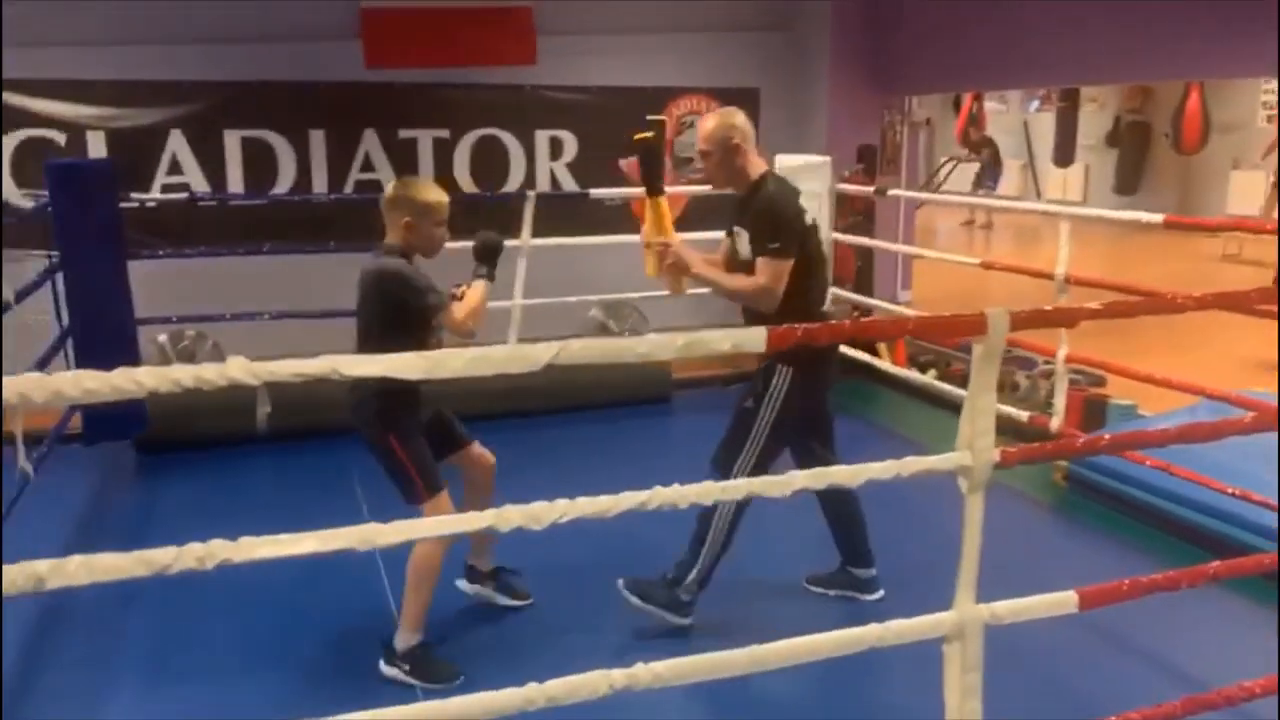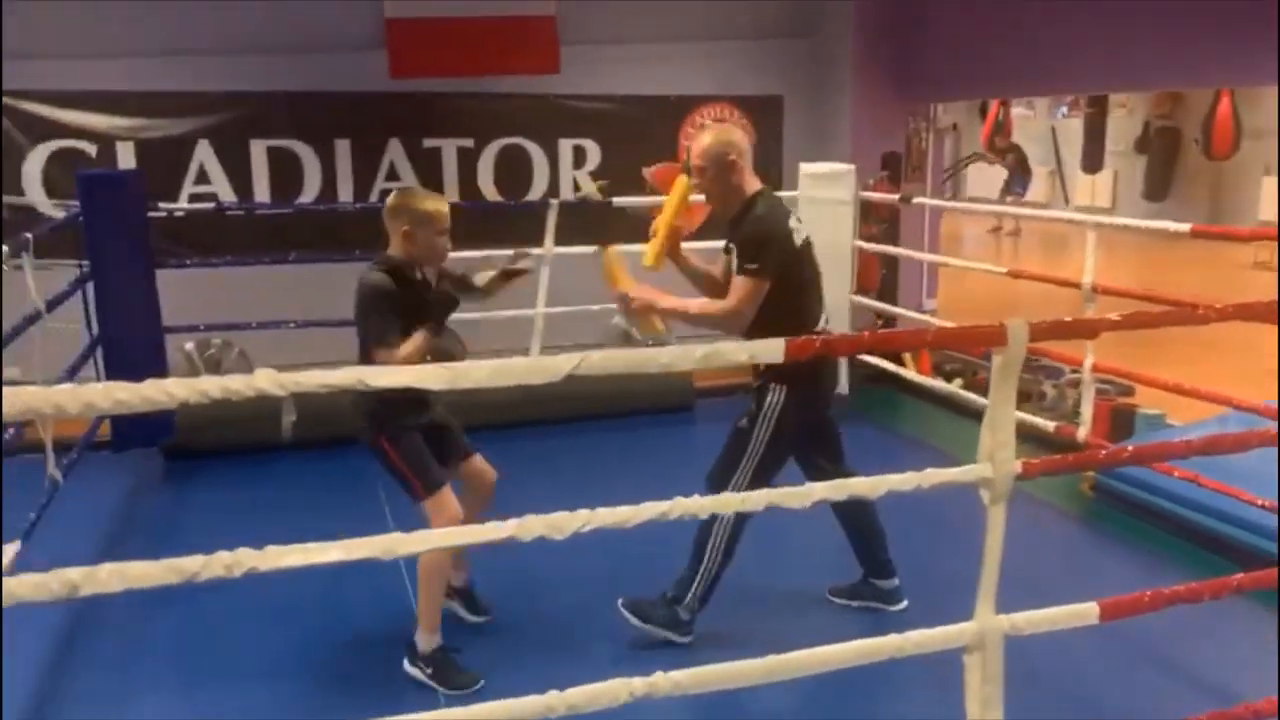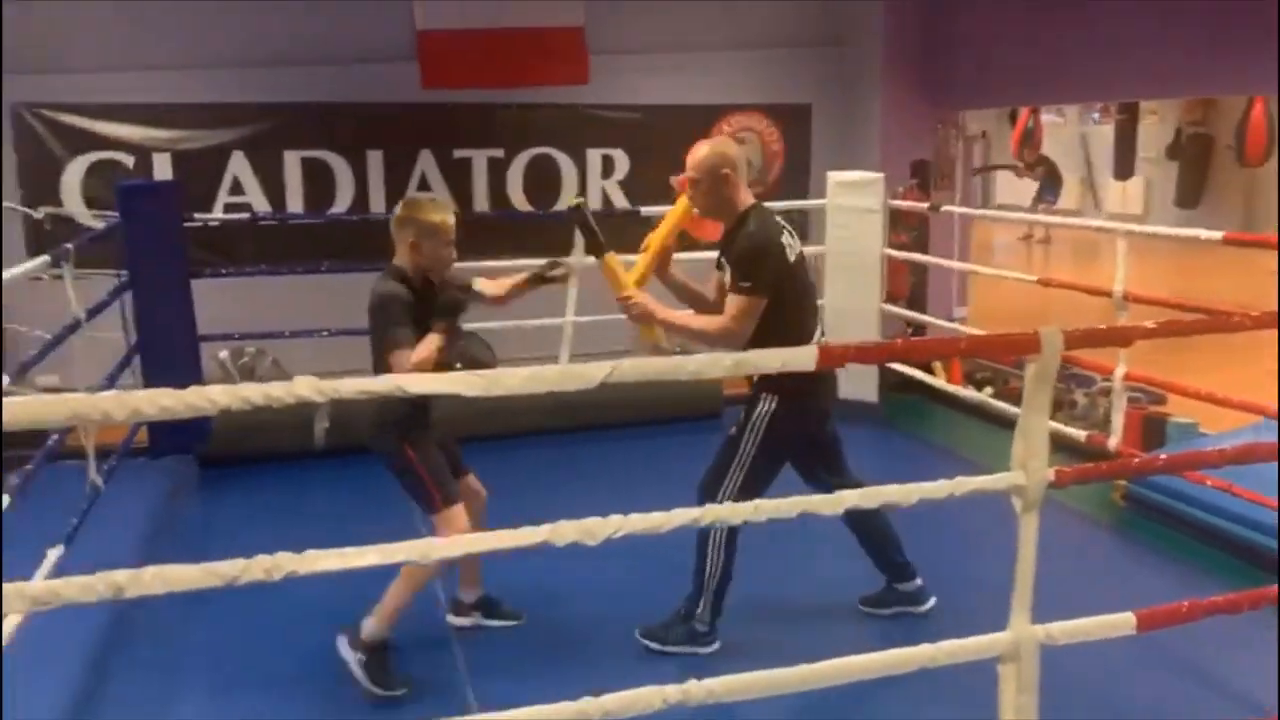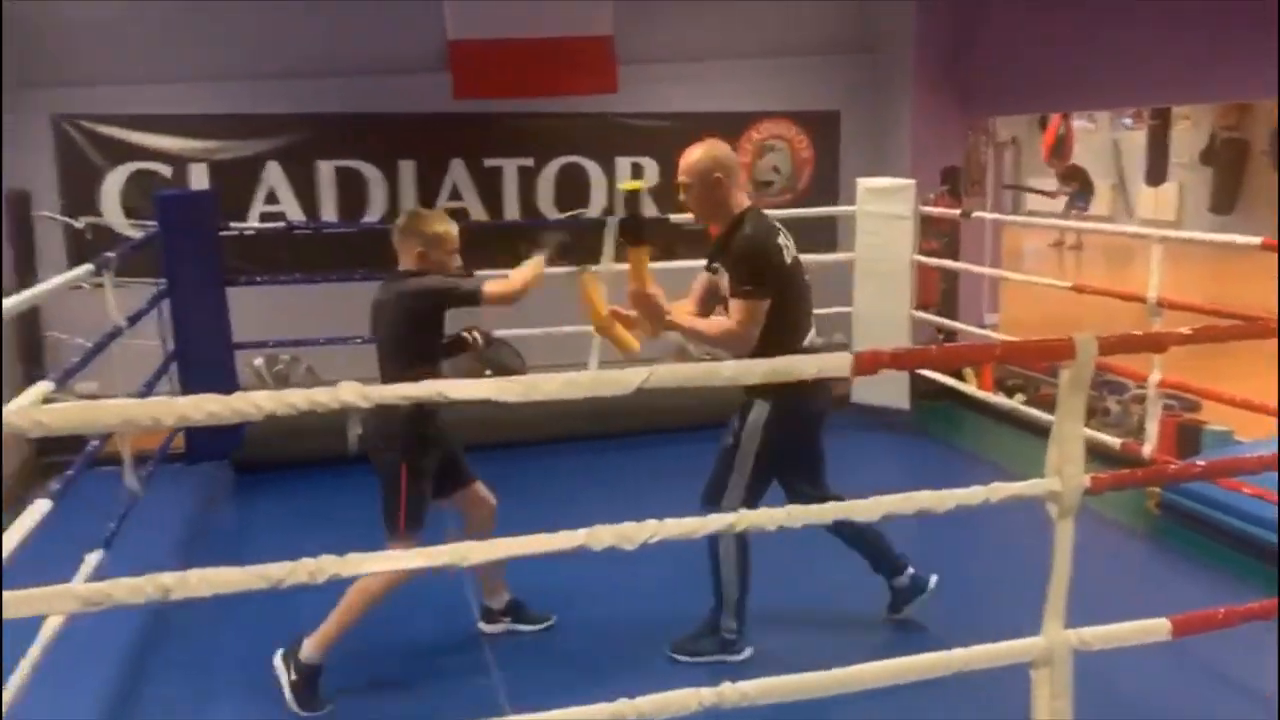
dt=0.1s
person 1, frame 1
left shoulder: (774, 204)
right shoulder: (753, 201)
left elbow: (765, 294)
right elbow: (726, 273)
left wrist: (690, 270)
right wrist: (680, 255)
left hip: (795, 360)
right hip: (805, 355)
left knee: (734, 472)
right knee: (818, 462)
left ankle: (680, 592)
right ankle: (860, 571)
person 1, frame 2
left shoulder: (763, 225)
right shoulder: (749, 217)
left elbow: (734, 314)
right elbow: (725, 288)
left wrist: (658, 302)
right wrist: (681, 259)
left hip: (792, 377)
right hip: (806, 370)
left knee: (729, 488)
right knee: (831, 475)
left ankle: (680, 610)
right ankle: (882, 581)
person 1, frame 3
left shoulder: (755, 241)
right shoulder: (745, 232)
left elbow: (731, 333)
right elbow: (718, 306)
left wrist: (659, 318)
right wrist: (669, 281)
left hip: (786, 391)
right hip: (806, 383)
left knee: (719, 498)
right knee: (838, 487)
left ankle: (698, 624)
right ankle: (906, 585)
person 1, frame 4
left shoulder: (752, 243)
right shoulder: (736, 236)
left elbow: (739, 336)
right elbow: (699, 305)
left wrist: (665, 318)
right wrist: (647, 315)
left hip: (779, 394)
right hip: (799, 388)
left knee: (725, 508)
right knee: (812, 496)
left ankle: (725, 633)
right ankle: (903, 577)
person 2, frame 1
left shoulder: (400, 265)
right shoulder: (387, 274)
left elbow: (430, 314)
right elbow: (463, 322)
left wrist: (453, 298)
right wrist: (485, 268)
left hip: (412, 400)
right hip: (384, 413)
left knee: (483, 466)
right knee: (441, 520)
left ankle: (480, 569)
right ankle: (405, 649)
person 2, frame 2
left shoulder: (415, 274)
right shoulder: (378, 285)
left elbow: (429, 322)
right elbow: (392, 365)
right wrist: (434, 321)
left hip: (418, 403)
right hip: (388, 418)
left knee: (483, 480)
right knee: (447, 518)
left ankle: (455, 582)
right ankle: (425, 649)
person 2, frame 3
left shoulder: (427, 281)
right shoulder: (390, 295)
left elbow: (489, 292)
right elbow: (408, 368)
left wrist: (536, 277)
right wrist: (445, 322)
left hip: (417, 417)
right hip: (400, 428)
left knee: (474, 498)
right knee: (454, 531)
left ankle: (468, 599)
right ankle: (369, 637)
person 2, frame 4
left shoulder: (403, 293)
right shoulder: (420, 292)
right elbow: (508, 291)
left wrist: (451, 345)
right wrist: (547, 250)
left hip: (419, 427)
right hip: (402, 436)
left knee: (483, 508)
right knee: (398, 563)
left ankle: (498, 607)
right ankle: (302, 656)
